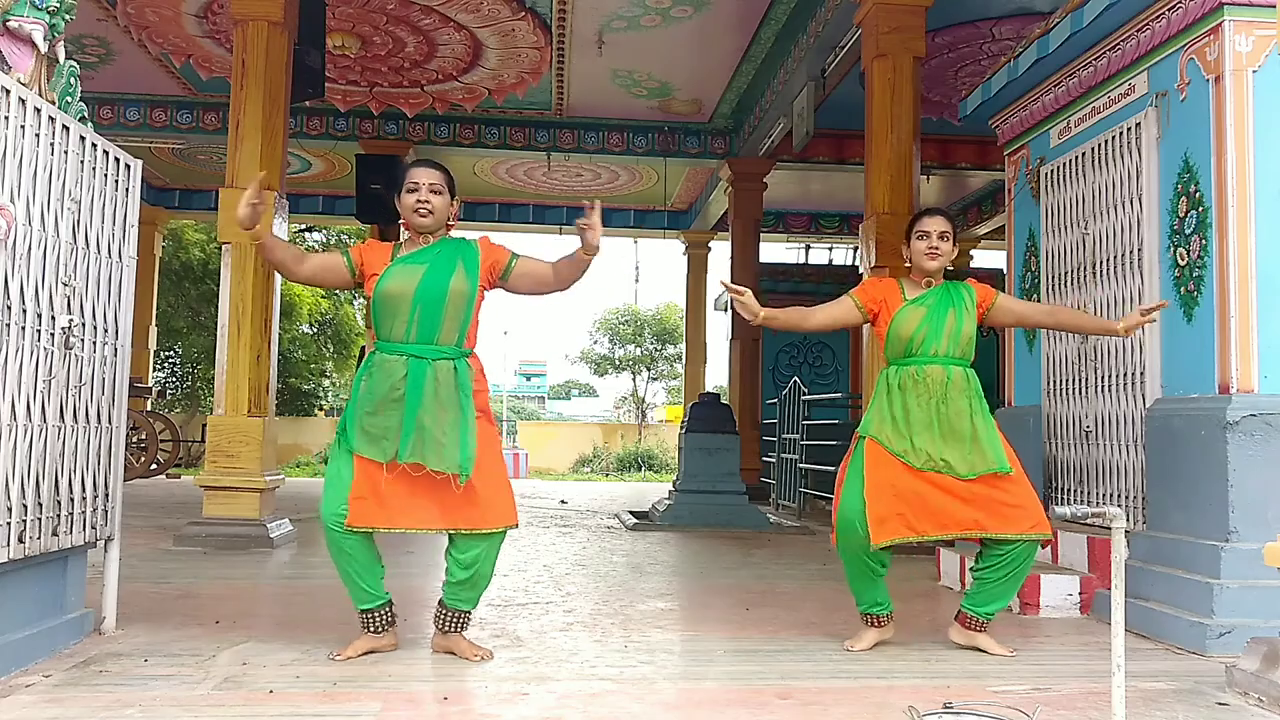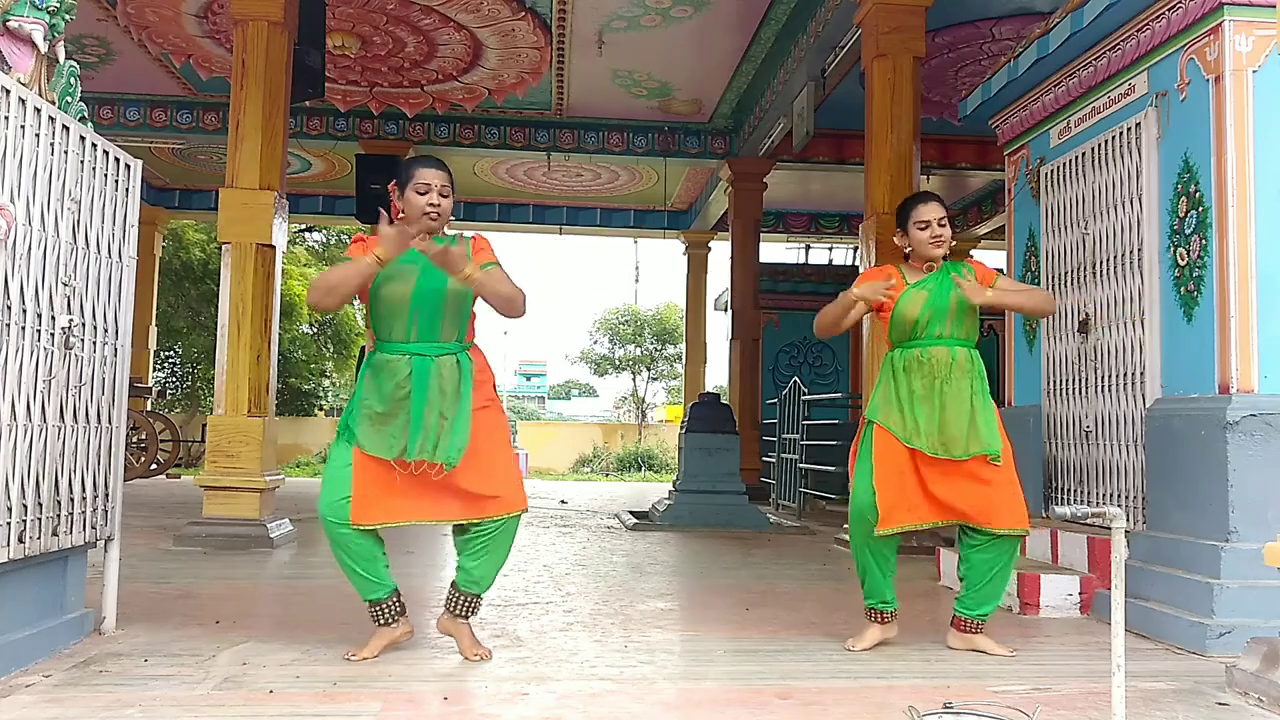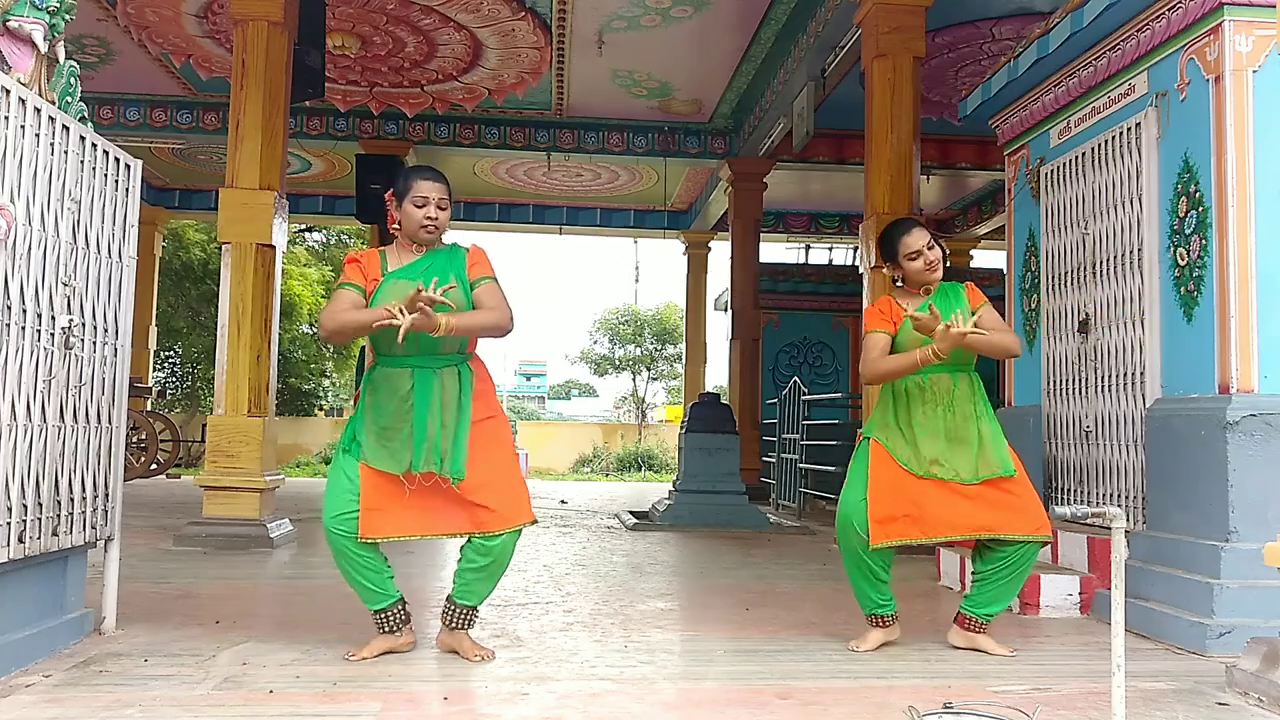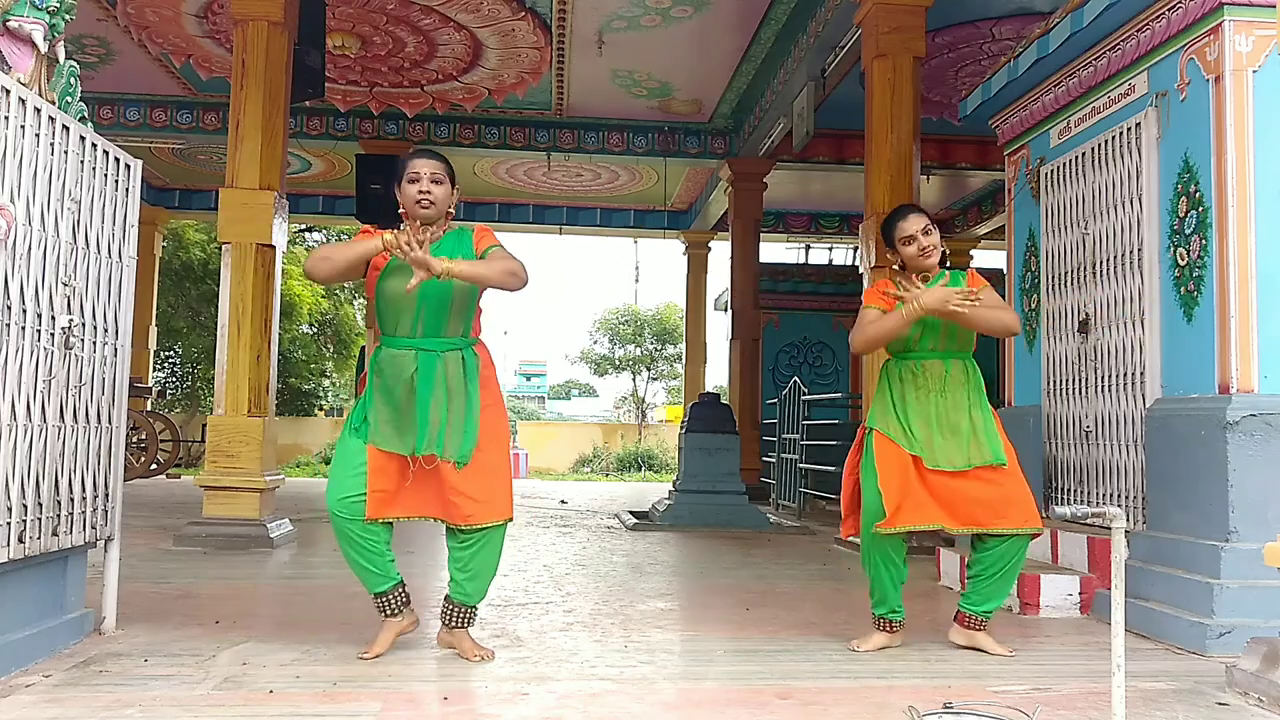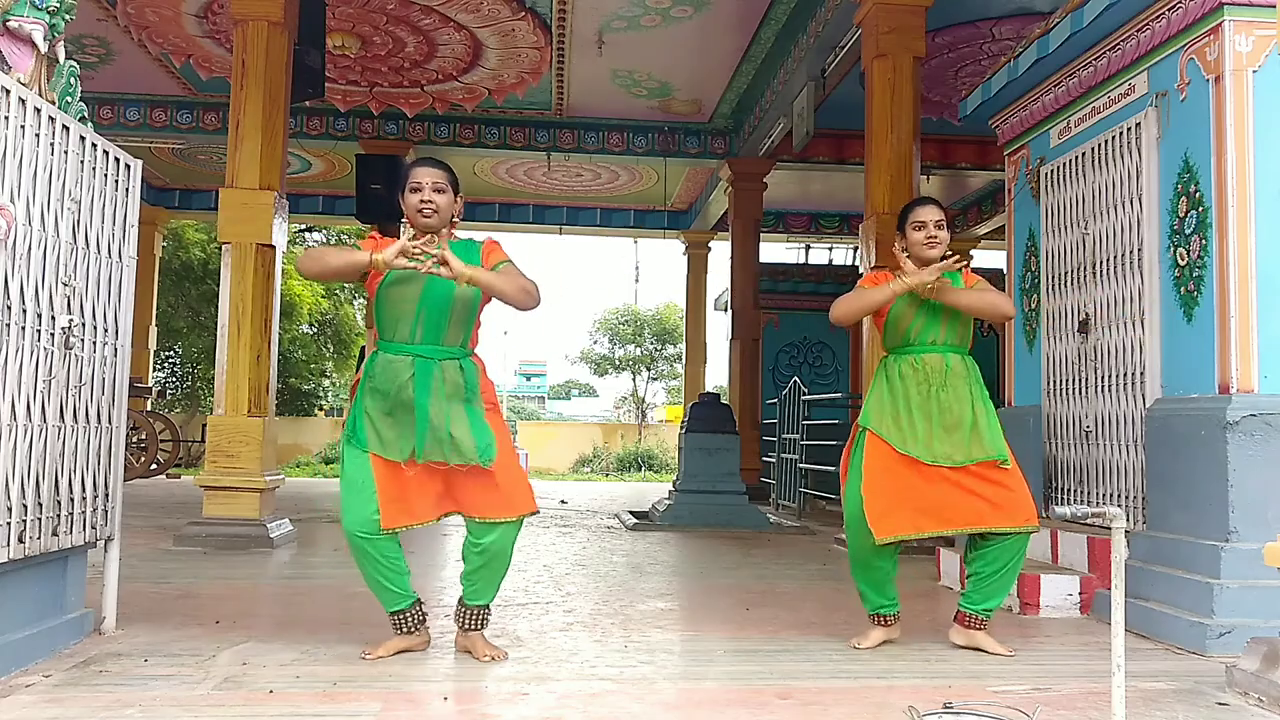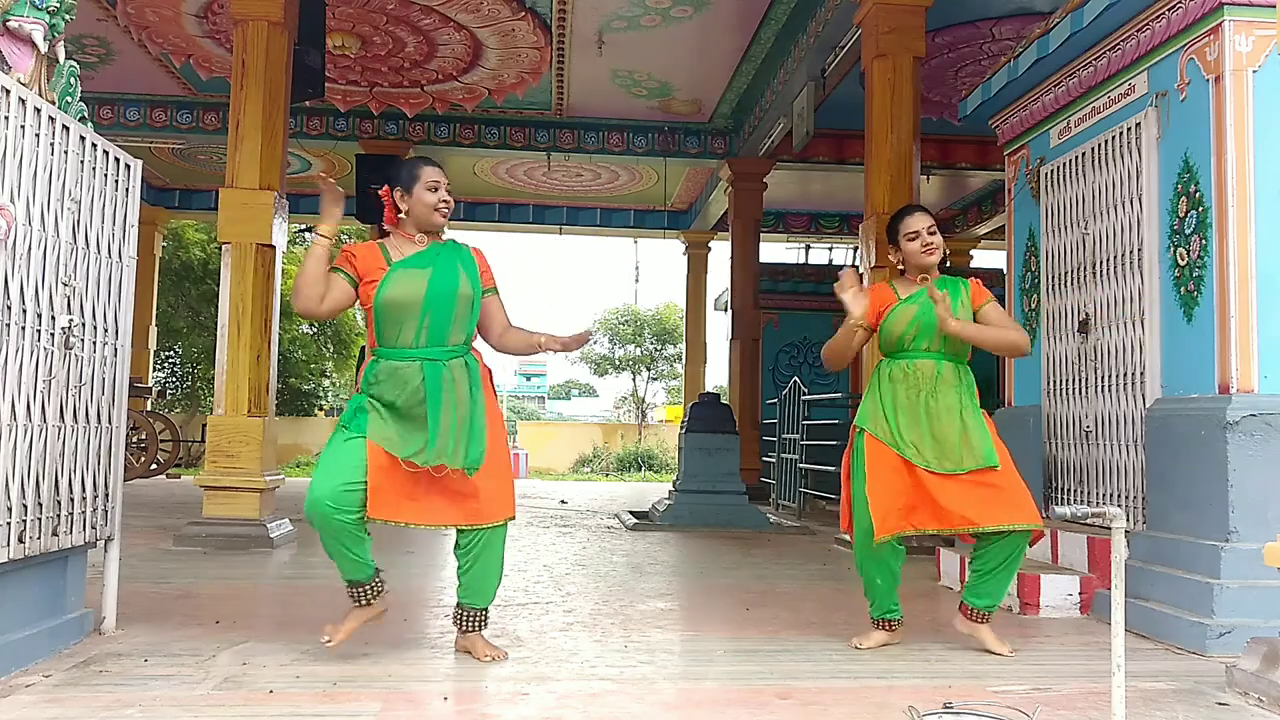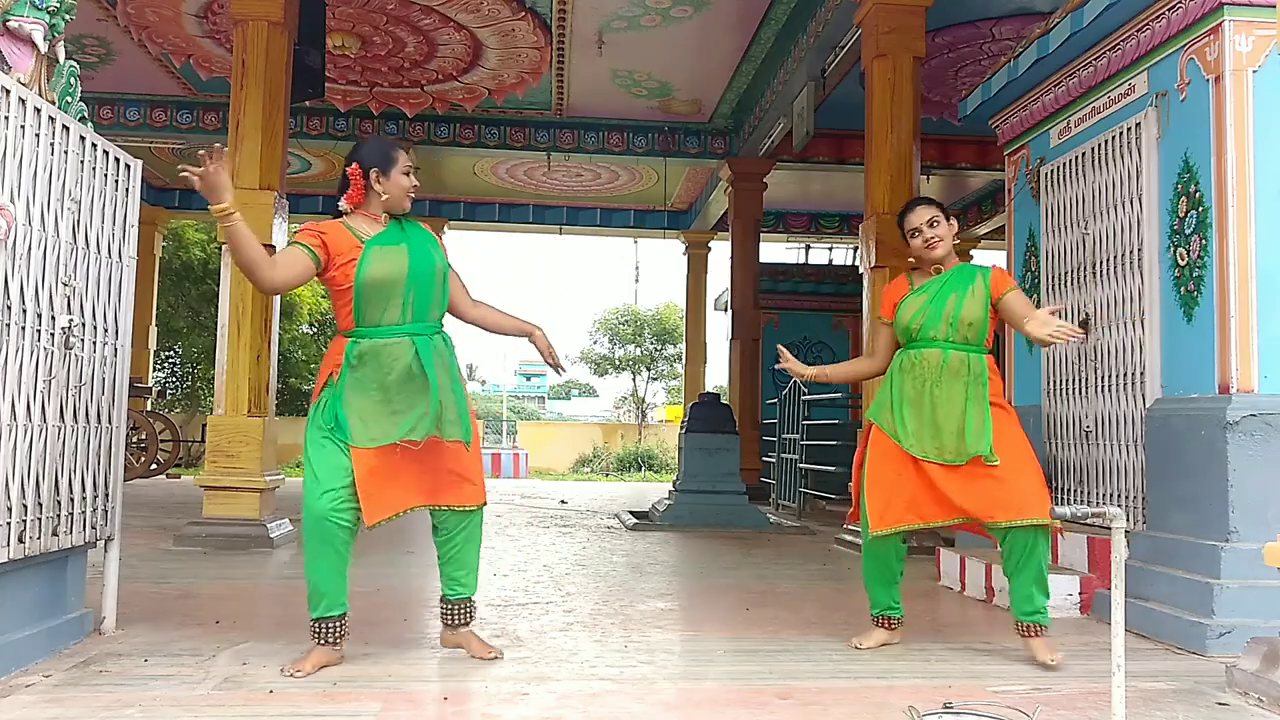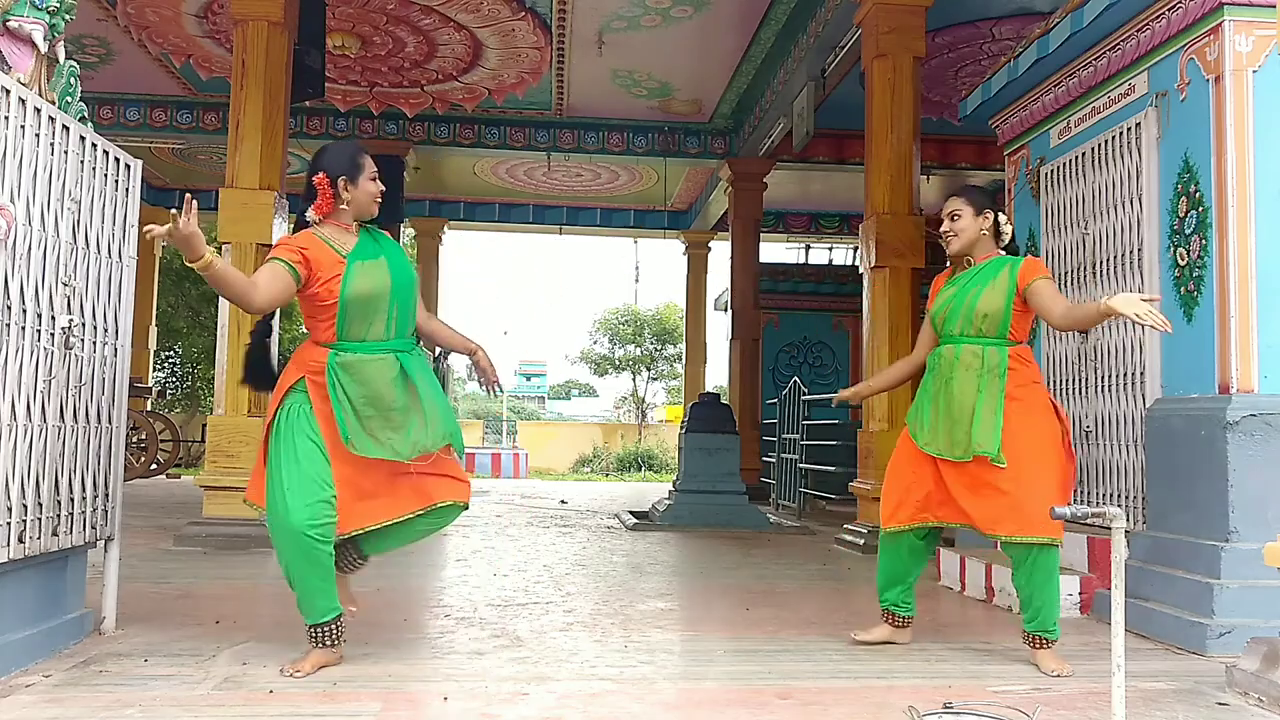
dt=0.2s
person 1, frame 1
left shoulder: (479, 254)
right shoulder: (375, 255)
left elbow: (553, 280)
right elbow: (299, 267)
left wrist: (587, 251)
right wrist: (255, 229)
left hip: (453, 400)
right hip: (381, 398)
left knee: (481, 516)
right knee: (343, 511)
left ankle: (450, 628)
right ankle: (378, 626)
person 1, frame 2
left shoulder: (473, 248)
right shoulder: (366, 252)
left elbow: (516, 305)
right elbow: (320, 297)
left wrist: (463, 267)
right wrist: (381, 251)
left hip: (461, 393)
right hip: (384, 396)
left knee: (498, 505)
right knee: (339, 507)
left ankle: (458, 613)
right ankle: (390, 619)
person 1, frame 3
left shoulder: (469, 260)
right shoulder: (367, 266)
left elbow: (501, 321)
right elbow: (329, 327)
left wrist: (436, 321)
right wrist: (390, 312)
left hip: (462, 406)
right hip: (388, 407)
left knee: (500, 518)
right knee: (344, 518)
left ankle: (456, 626)
right ankle: (394, 626)
person 1, frame 4
left shoulder: (475, 241)
right shoulder: (375, 244)
left elbow: (517, 275)
right elbow: (315, 266)
left wrist: (442, 265)
right wrist: (386, 245)
left hip: (461, 391)
right hip: (391, 392)
left knee: (481, 510)
right knee: (349, 501)
left ankle: (456, 624)
right ankle: (395, 610)
person 1, frame 5
left shoulder: (481, 254)
right shoulder: (380, 249)
left elbow: (530, 296)
right elbow: (308, 264)
left wrist: (463, 272)
right wrist: (392, 254)
left hip: (457, 398)
right hip: (384, 400)
left knee: (499, 507)
right knee: (364, 523)
left ankle: (470, 627)
right ankle: (410, 627)
person 1, frame 6
left shoulder: (468, 258)
right shoulder: (365, 258)
left elbow: (502, 334)
right elbow: (312, 307)
left wrist: (559, 342)
right wrist: (324, 233)
left hip: (459, 399)
right hip: (384, 398)
left knee: (484, 513)
right knee: (326, 497)
left ankle: (470, 628)
right ankle: (366, 591)
person 1, frame 7
left shoulder: (421, 236)
right shoulder: (328, 237)
left elbow: (465, 305)
right elbow: (268, 274)
left wrist: (529, 330)
right wrist: (223, 206)
left hip: (429, 383)
right hip: (359, 385)
left knee: (459, 497)
right knee: (327, 506)
left ankle: (456, 622)
right ankle: (326, 638)
person 1, frame 8
left shoulder: (382, 243)
right shoulder: (303, 249)
left elbow: (413, 315)
right elbow: (256, 296)
left wrist: (469, 347)
right wrist: (198, 254)
left hip: (396, 395)
right hip: (326, 396)
left knee: (444, 495)
right knee: (303, 519)
left ankle: (347, 555)
right ankle: (326, 638)
person 2, frame 1
left shoulder: (971, 295)
right shoulder: (880, 292)
left elbow: (1043, 317)
right elbow: (813, 319)
left wrist: (1114, 326)
right wrist: (761, 315)
left hip: (964, 423)
right hip: (897, 422)
left knee: (1021, 522)
right knee: (856, 518)
left ankle: (972, 621)
right ankle: (877, 619)
person 2, frame 2
left shoulder: (971, 273)
right shoulder: (882, 280)
left elbow: (1044, 303)
right elbow: (822, 328)
left wrist: (992, 296)
right wrist: (853, 299)
left hip: (964, 406)
right hip: (900, 404)
left knee: (995, 515)
right knee: (871, 507)
left ankle: (967, 624)
right ankle: (881, 615)
person 2, frame 3
left shoulder: (966, 294)
right shoulder: (882, 310)
left elbow: (1012, 346)
right elbow: (870, 370)
left wrist: (942, 332)
right wrist: (939, 348)
left hip: (968, 428)
right hip: (900, 427)
left knee: (1023, 525)
right knee: (857, 519)
left ankle: (970, 624)
right ankle: (882, 620)
person 2, frame 4
left shoulder: (967, 281)
right shoulder: (884, 293)
left elbow: (1011, 323)
right elbow: (859, 342)
left wrist: (939, 307)
right wrist: (919, 306)
left hip: (965, 414)
right hip: (900, 413)
left knee: (1010, 514)
right knee: (882, 509)
left ankle: (971, 621)
right ankle: (887, 623)
person 2, frame 5
left shoulder: (964, 280)
right shoulder: (881, 282)
left elbow: (1006, 309)
right elbow: (837, 314)
left wrist: (935, 287)
right wrist: (905, 282)
left hip: (963, 410)
right hip: (897, 411)
left knee: (1010, 515)
right knee: (869, 517)
left ankle: (970, 620)
right ankle: (883, 617)
person 2, frame 6
left shoulder: (971, 290)
right shoulder: (879, 295)
left elbow: (1020, 341)
right elbow: (835, 360)
left wrist: (955, 327)
right wrist: (854, 320)
left hip: (957, 416)
right hip: (890, 416)
left knee: (1011, 516)
right knee: (877, 518)
left ankle: (974, 613)
right ankle: (886, 620)
person 2, frame 7
left shoulder: (989, 280)
right shoulder: (898, 289)
left elbow: (1028, 319)
right elbow: (874, 362)
left wrist: (1041, 327)
right wrist: (810, 373)
left hip: (973, 408)
right hip: (905, 410)
left knee: (1021, 510)
right knee: (887, 515)
left ankle: (1033, 626)
right ankle: (887, 620)
person 2, frame 8
left shoulder: (1022, 270)
right shoulder: (944, 282)
left elbow: (1061, 313)
right elbow: (922, 354)
left wrist: (1107, 308)
right wrist: (866, 388)
left hip: (1007, 405)
right hip: (942, 407)
left knee: (1024, 515)
right knee: (910, 509)
left ankle: (1040, 637)
right ankle: (895, 618)
